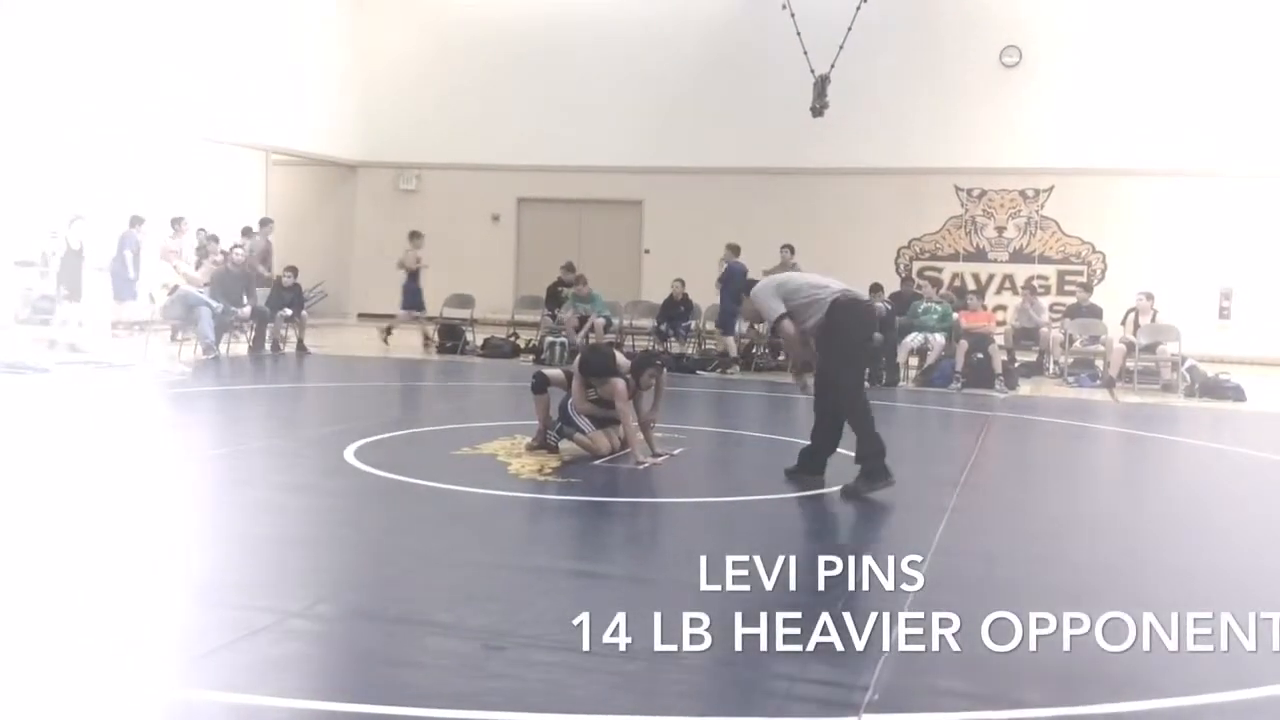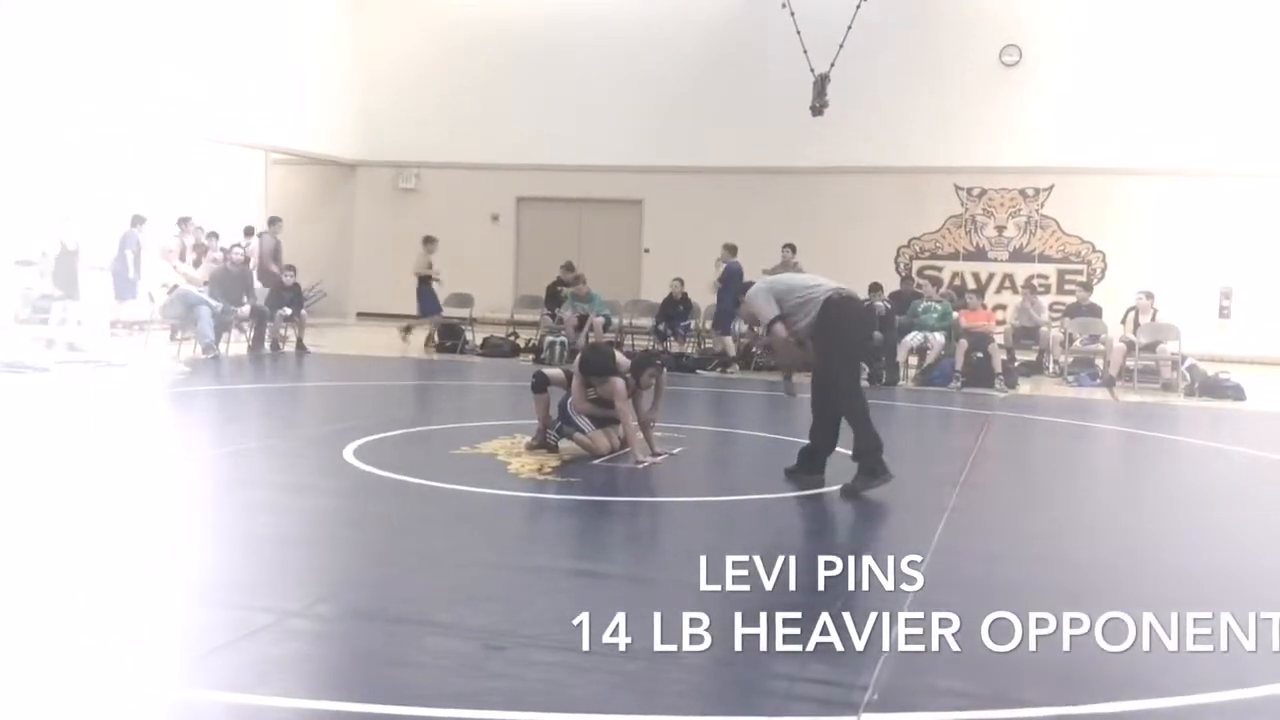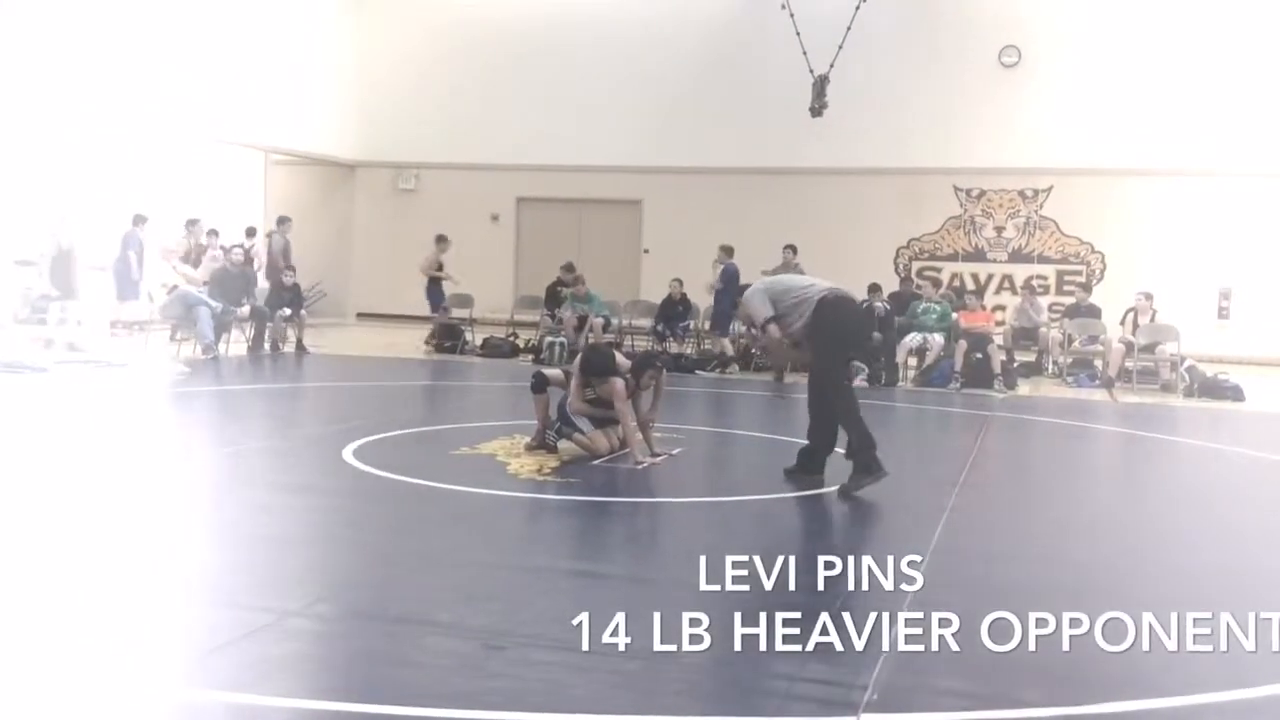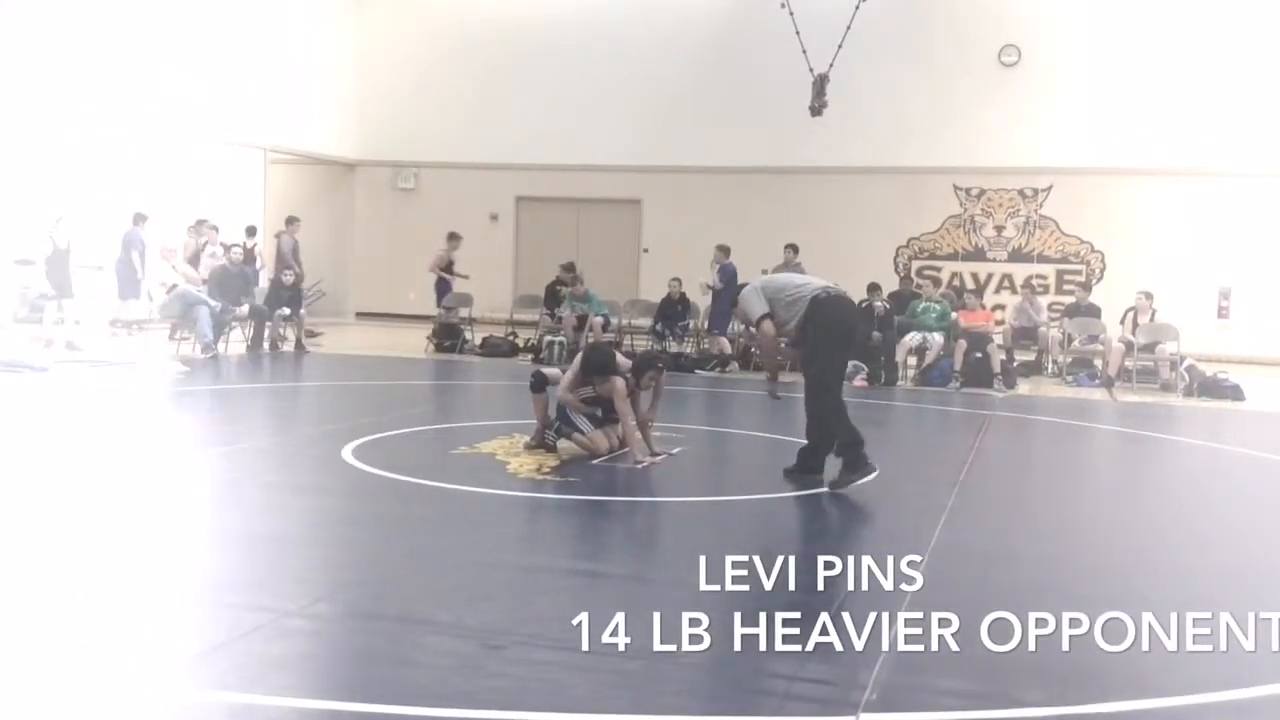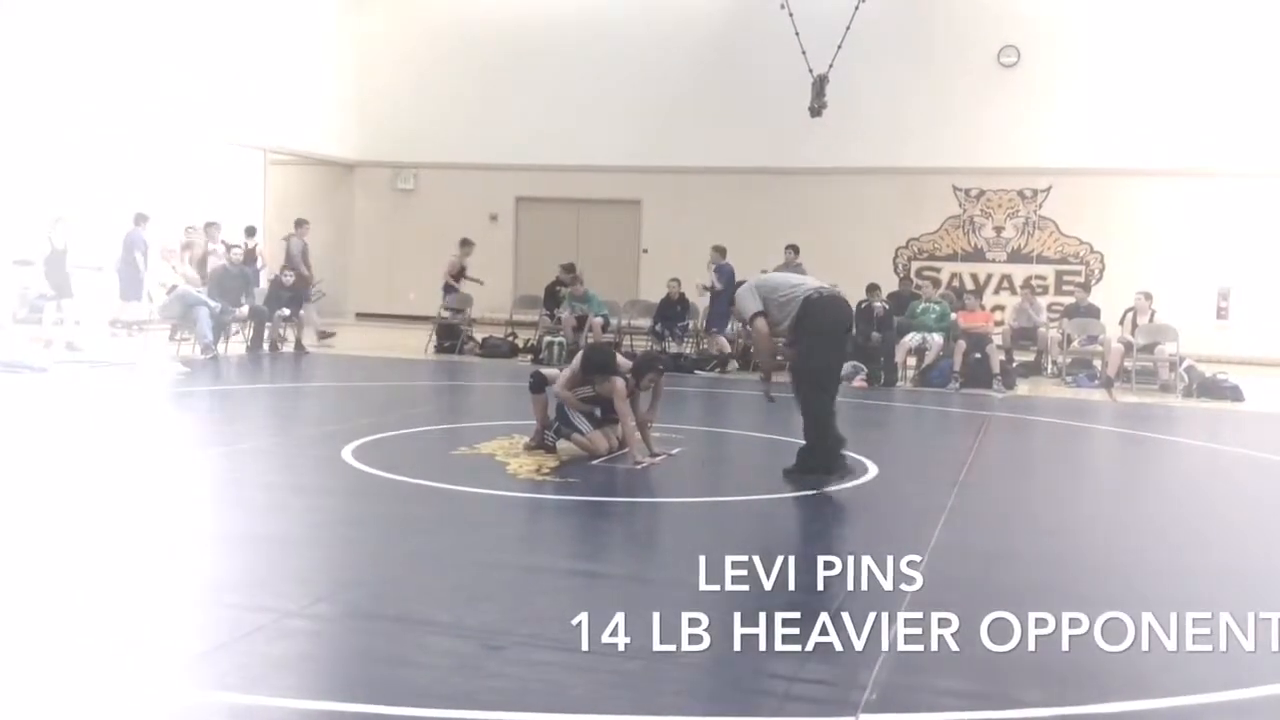
dt=0.1s
person 1, frame 1
left shoulder: (759, 292)
right shoulder: (775, 289)
left elbow: (789, 333)
left wrist: (798, 373)
left hip: (844, 316)
right hip: (859, 312)
left knee: (847, 393)
right knee: (828, 393)
left ankle: (874, 470)
right ankle: (812, 463)
person 1, frame 2
left shoulder: (755, 293)
right shoulder: (773, 290)
left elbow: (781, 336)
left hip: (838, 313)
right hip: (853, 312)
left knee: (844, 392)
right knee: (826, 392)
left ankle: (872, 467)
right ankle: (812, 463)
person 1, frame 3
left shoulder: (750, 296)
right shoulder: (772, 292)
left elbow: (773, 337)
left hip: (832, 313)
right hip: (851, 311)
left knee: (833, 390)
right knee: (823, 391)
left ankle: (867, 464)
right ankle: (812, 464)
person 1, frame 4
left shoulder: (748, 293)
right shoulder: (771, 293)
left elbow: (768, 333)
left wrist: (772, 376)
left hip: (825, 312)
right hip: (844, 309)
left knee: (822, 389)
right knee: (820, 389)
left ankle: (855, 460)
right ankle: (811, 463)
person 1, frame 5
left shoulder: (744, 292)
right shoulder: (768, 288)
left elbow: (760, 330)
left wrist: (766, 375)
left hip: (816, 310)
right hip: (840, 308)
left knee: (808, 386)
right knee: (821, 390)
left ankle: (832, 461)
right ankle: (813, 464)
